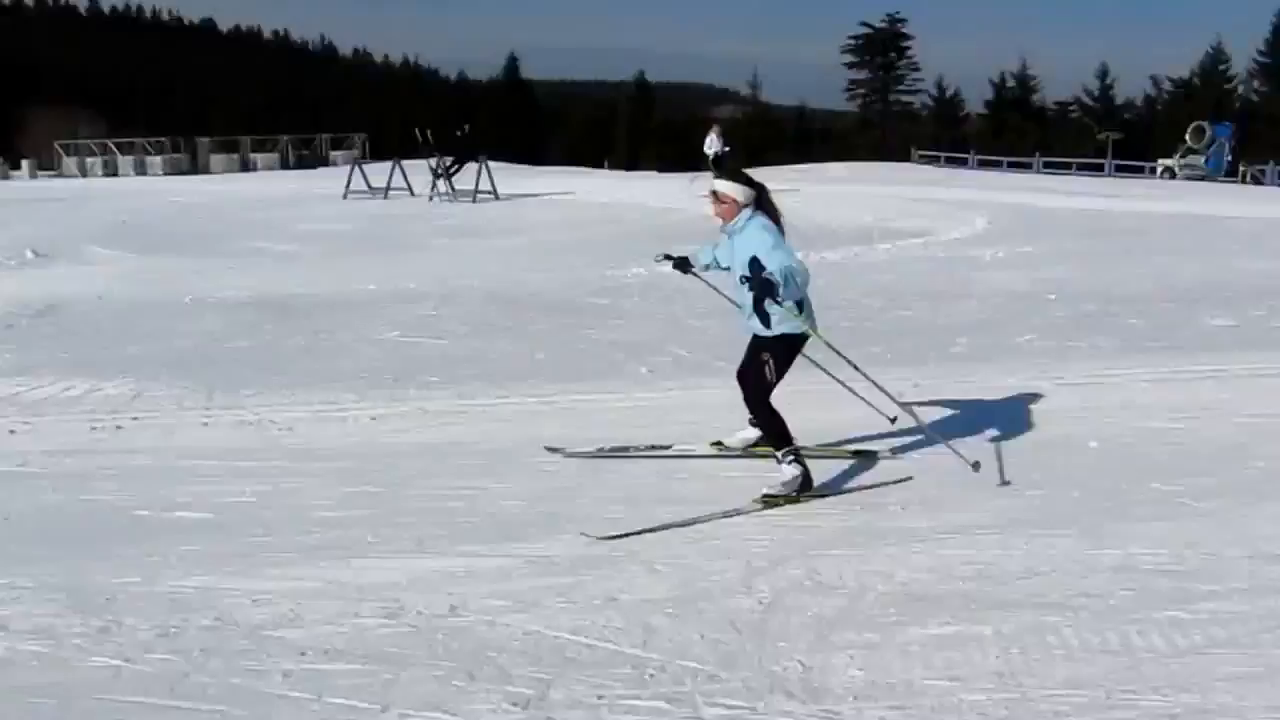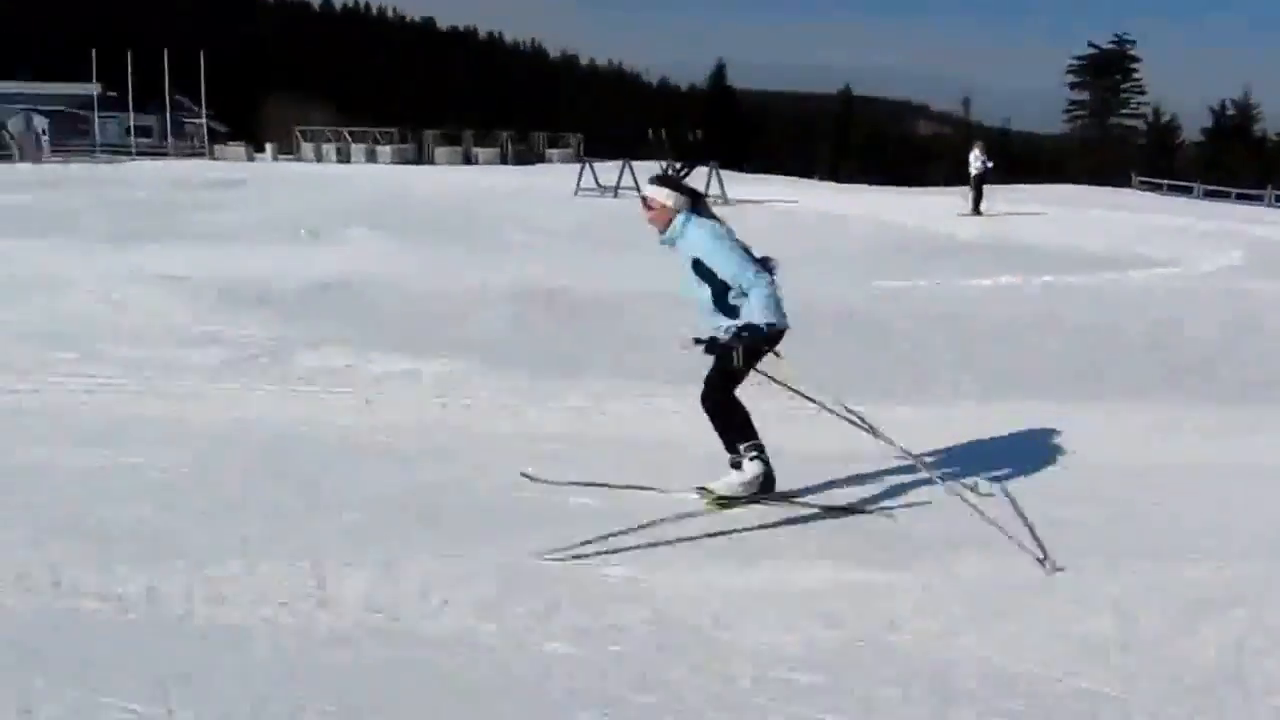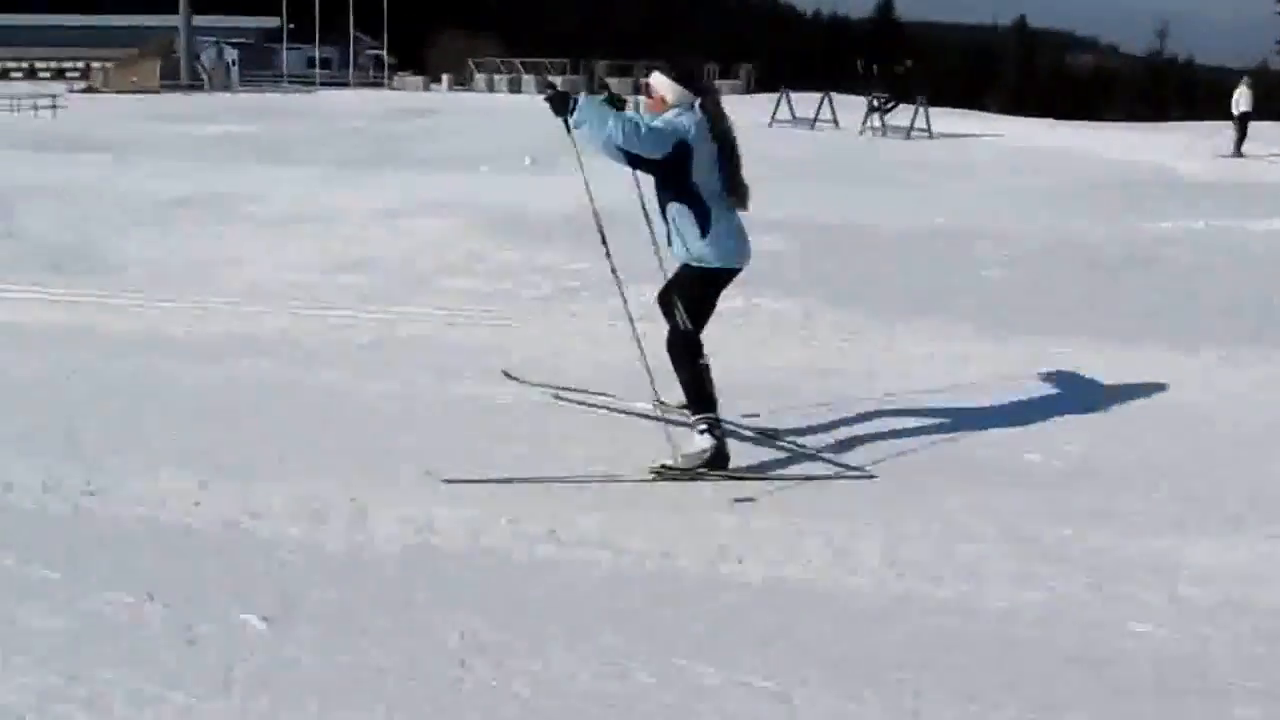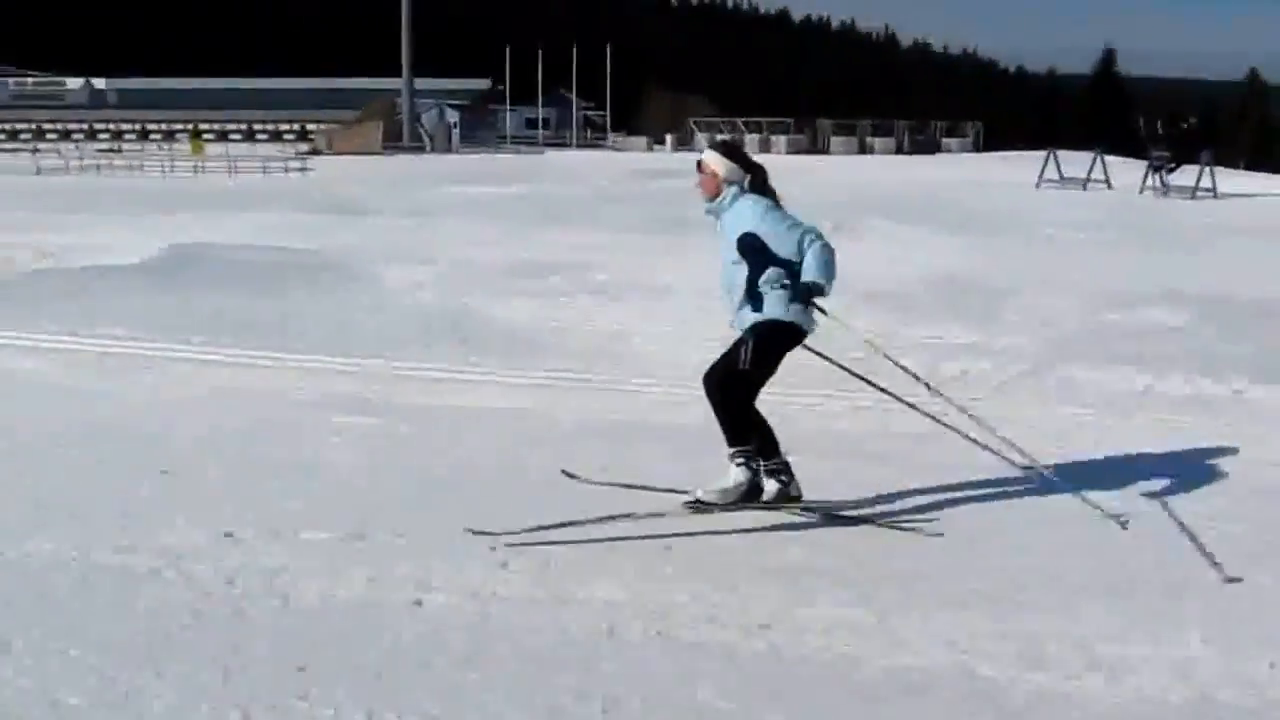
dt=0.7s
person 1, frame 1
left shoulder: (761, 230)
right shoulder: (741, 229)
left elbow: (797, 275)
right elbow: (722, 254)
left wrist: (773, 285)
right wrist: (692, 262)
left hip: (787, 326)
right hip: (767, 322)
left knee: (759, 396)
right knee: (746, 375)
left ankle: (796, 472)
right ankle: (760, 430)
person 1, frame 2
left shoulder: (705, 235)
right shoulder: (688, 236)
left elbow: (756, 279)
left wrist: (762, 327)
right wrist: (716, 335)
left hip: (758, 325)
right hip: (737, 326)
left knee: (717, 388)
right knee: (713, 397)
left ankle: (757, 467)
right ankle: (742, 469)
person 1, frame 3
left shoulder: (679, 129)
right shoulder: (696, 126)
left elbow: (630, 137)
left wrist: (574, 107)
right wrist: (620, 107)
left hip: (708, 254)
right hip: (721, 249)
left knee: (680, 342)
right knee: (669, 301)
left ankle: (709, 441)
right ankle: (698, 392)
person 1, frame 4
left shoulder: (754, 210)
right shoulder: (734, 212)
left elbow: (816, 246)
left wrist: (814, 284)
left hip: (778, 318)
right hip: (764, 319)
left knee: (718, 381)
right knee: (738, 397)
left ankle: (747, 474)
right ankle: (779, 480)
